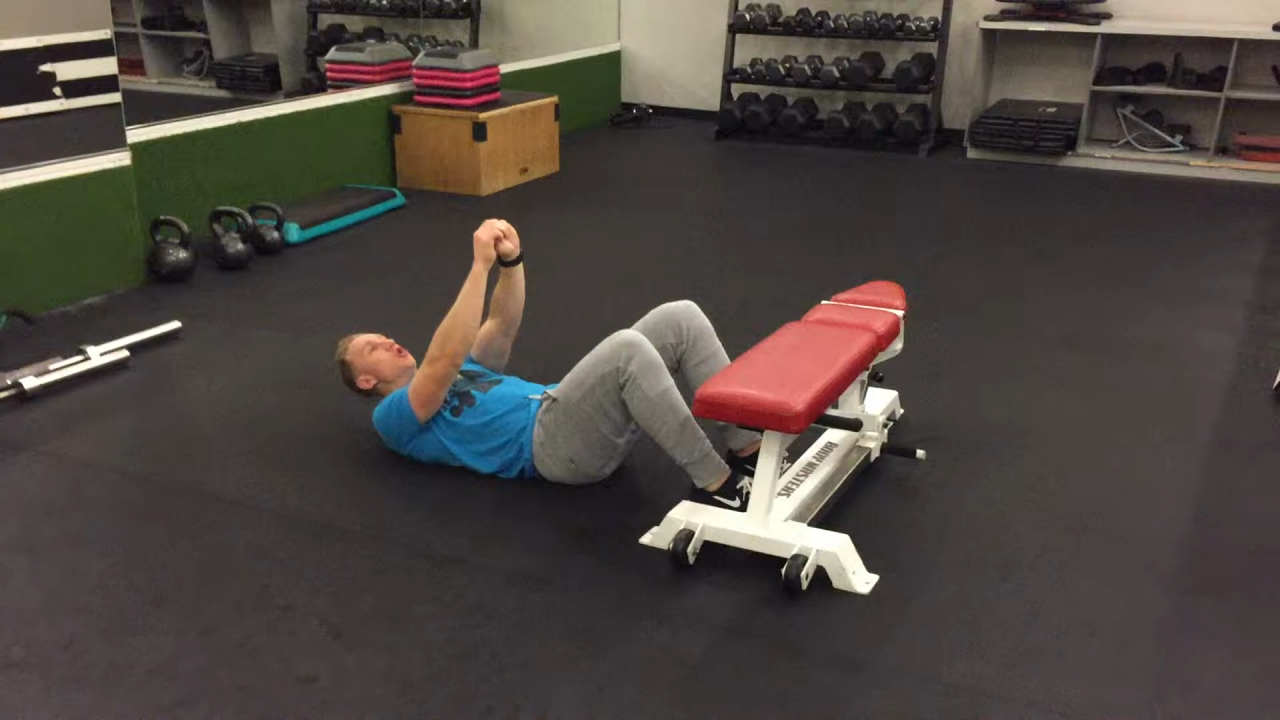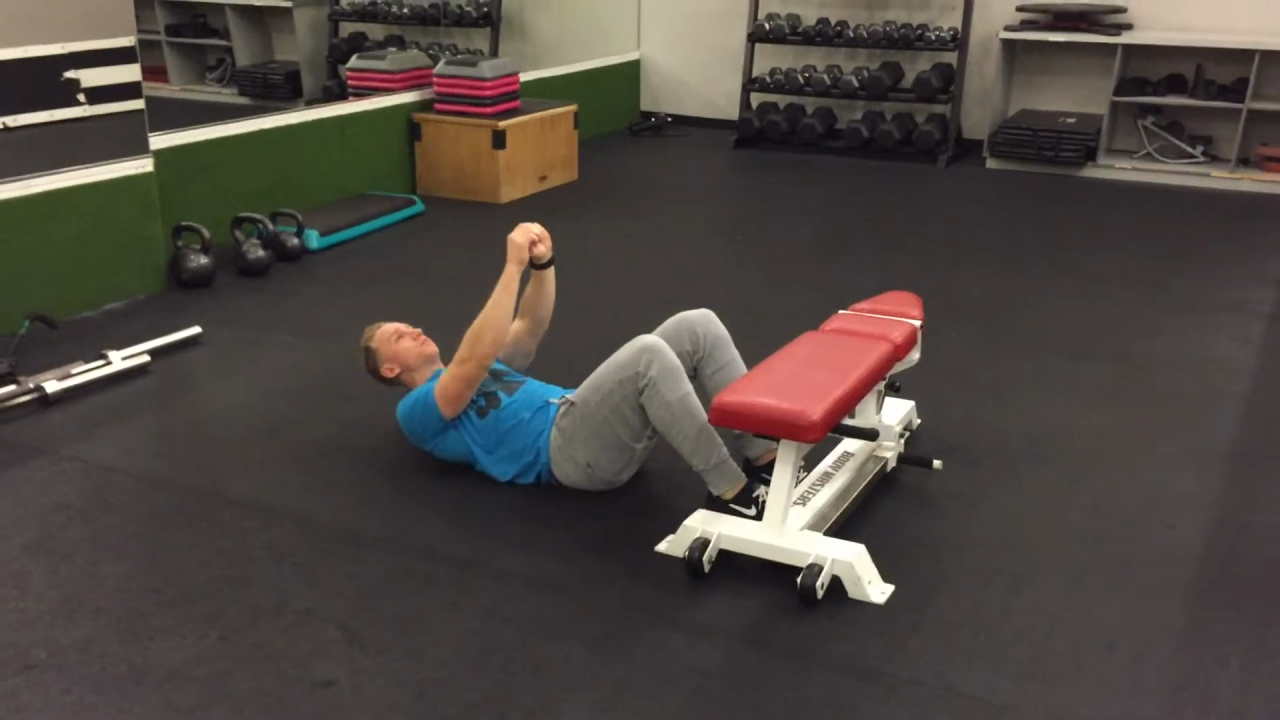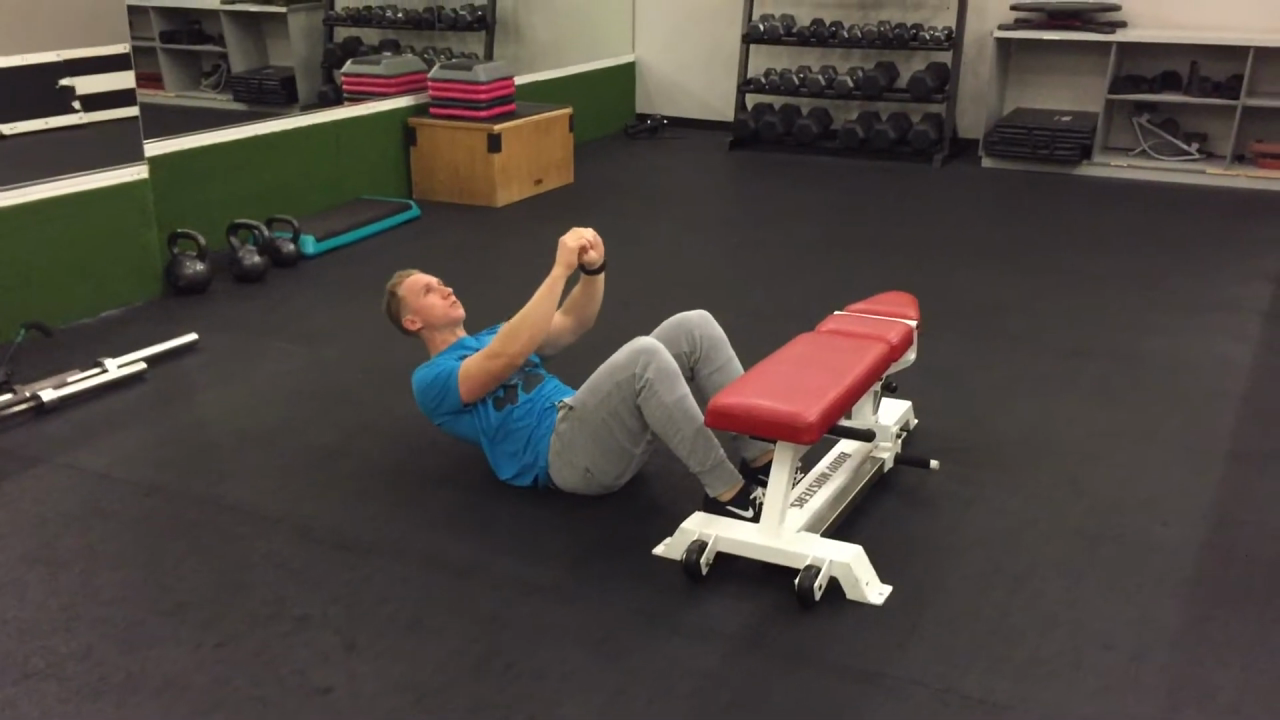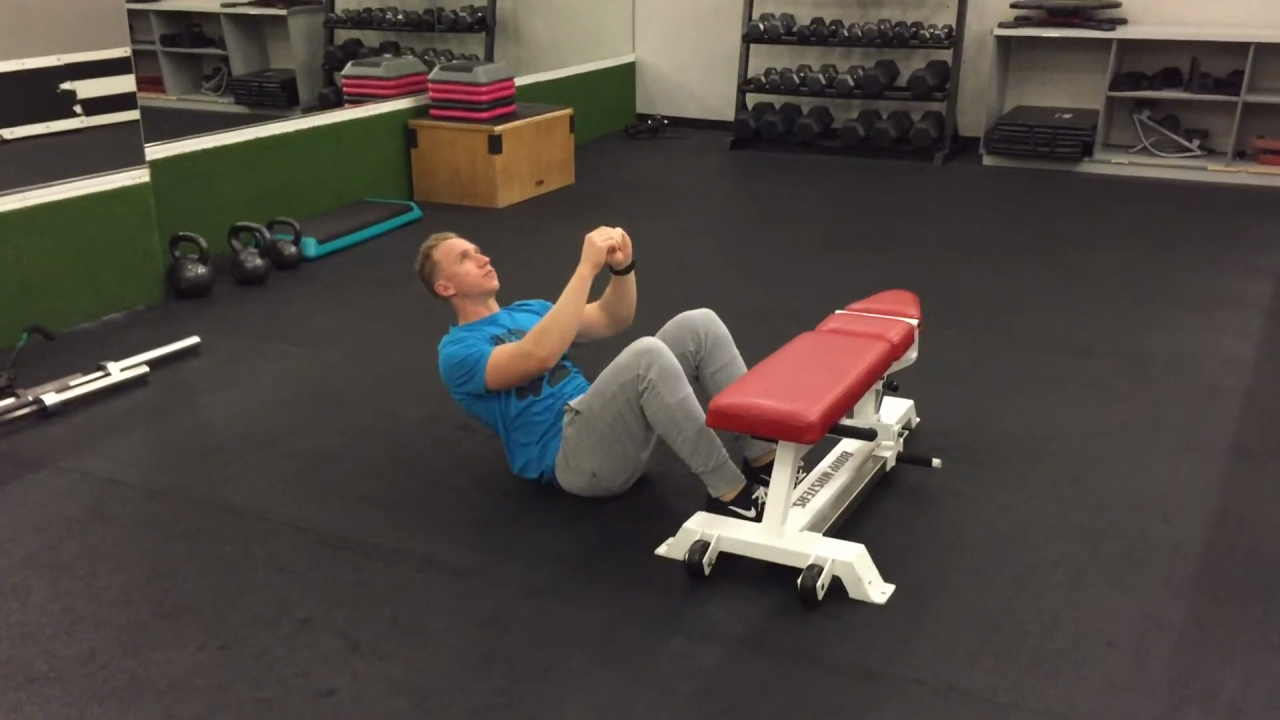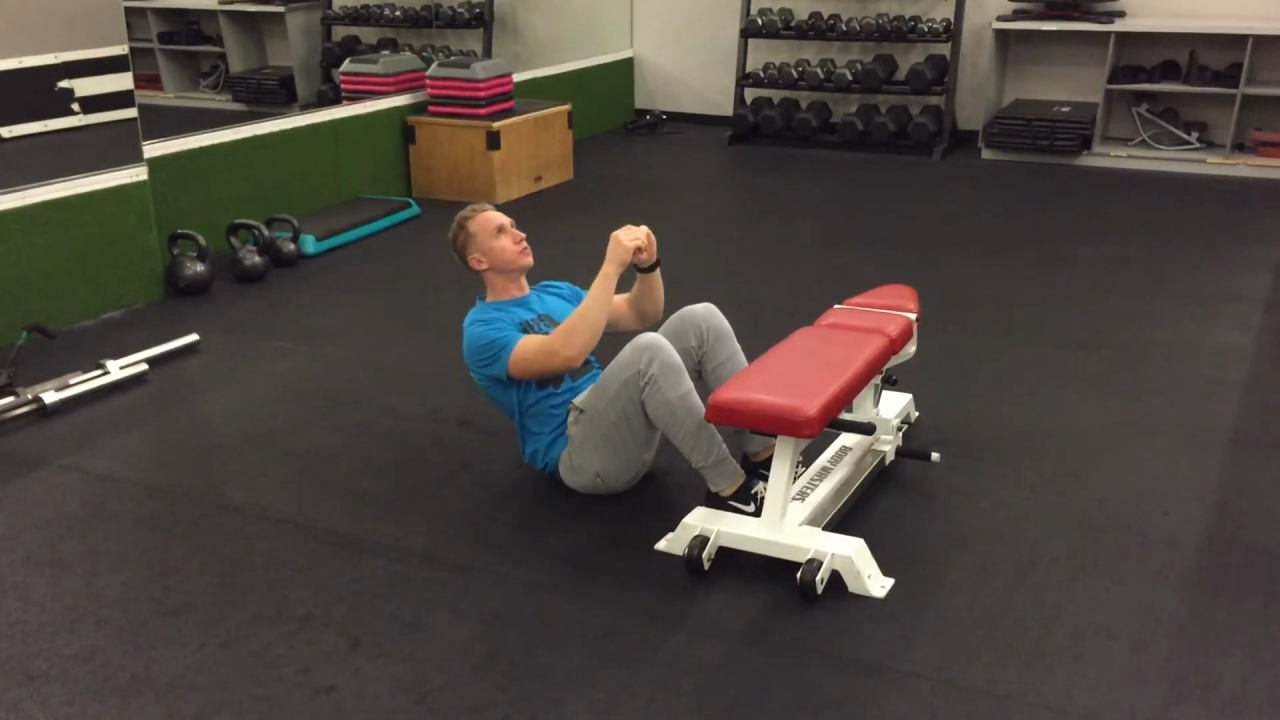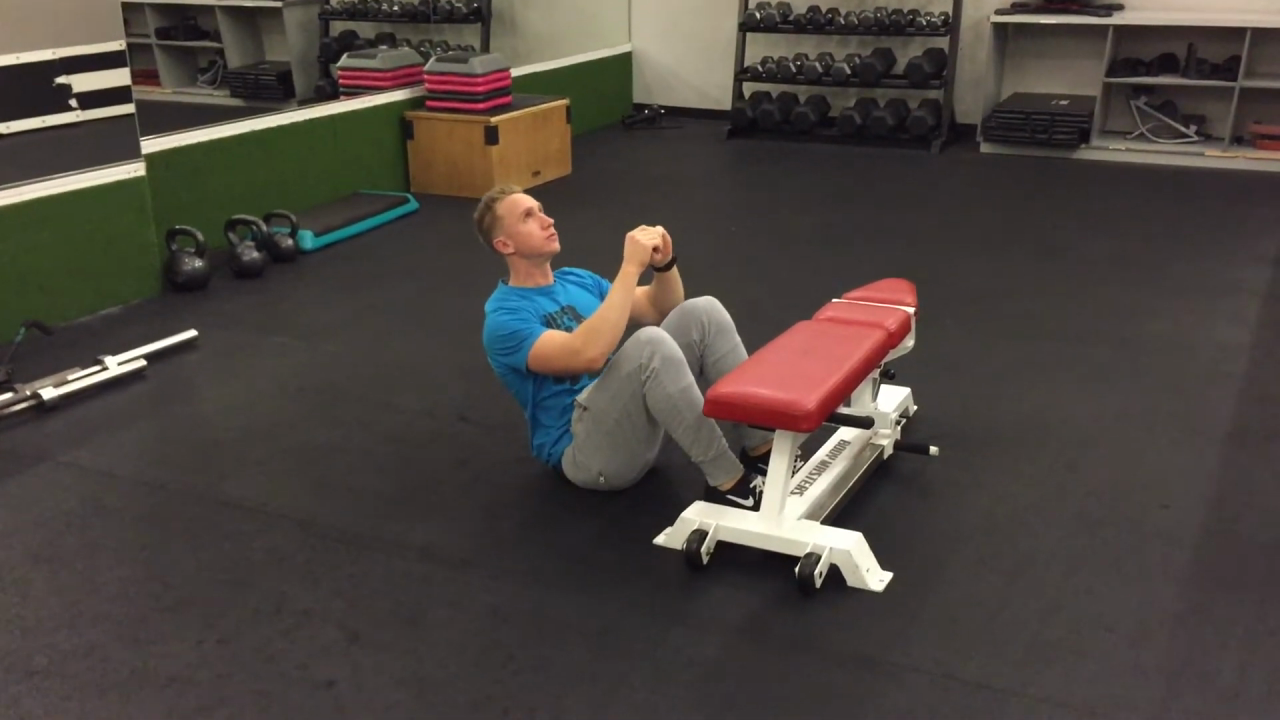
dt=0.7s
person 1, frame 1
left shoulder: (457, 377)
right shoulder: (395, 418)
left elbow: (502, 328)
right elbow: (445, 358)
left wrist: (510, 260)
right wrist: (480, 265)
left hip: (567, 413)
right hip: (551, 445)
left knee: (680, 318)
right knee: (628, 347)
left ankle: (748, 450)
right ankle: (715, 484)
person 1, frame 2
left shoulder: (472, 380)
right shoulder: (418, 412)
left elbow: (530, 328)
right elbow: (475, 358)
left wrist: (542, 262)
right wrist: (513, 267)
left hip: (584, 420)
right hip: (566, 450)
left knee: (698, 328)
right knee: (648, 354)
left ankle: (763, 459)
right ankle: (730, 492)
person 1, frame 3
left shoulder: (489, 340)
right shoulder: (432, 381)
left elbow: (573, 324)
right elbow: (510, 356)
left wrist: (592, 267)
right wrist: (560, 269)
left hip: (594, 427)
right hip: (567, 455)
left knee: (694, 327)
right knee: (644, 355)
left ankle: (760, 460)
right ankle: (727, 494)
person 1, frame 4
left shoulder: (528, 311)
right shoulder: (458, 352)
left elbow: (614, 319)
right elbow: (539, 356)
left wrist: (621, 266)
right wrist: (586, 268)
left hip: (604, 423)
right hip: (572, 456)
left knee: (698, 326)
right knee: (647, 354)
left ankle: (763, 462)
right ankle: (730, 494)
person 1, frame 5
left shoulder: (556, 293)
right shoulder: (483, 330)
left elbow: (644, 315)
right elbow: (566, 354)
left wrist: (647, 264)
right wrist: (611, 267)
left hip: (619, 415)
right hip: (579, 452)
left knee: (700, 319)
right knee: (648, 350)
left ankle: (762, 457)
right ankle: (729, 489)
person 1, frame 6
left shoulder: (576, 280)
right shoulder: (505, 317)
left elbow: (662, 310)
right elbow: (588, 354)
left wrist: (664, 263)
right wrist: (631, 267)
left hip: (629, 413)
right hip: (584, 448)
left knee: (702, 312)
right knee: (650, 343)
left ankle: (760, 449)
right ankle: (728, 482)
